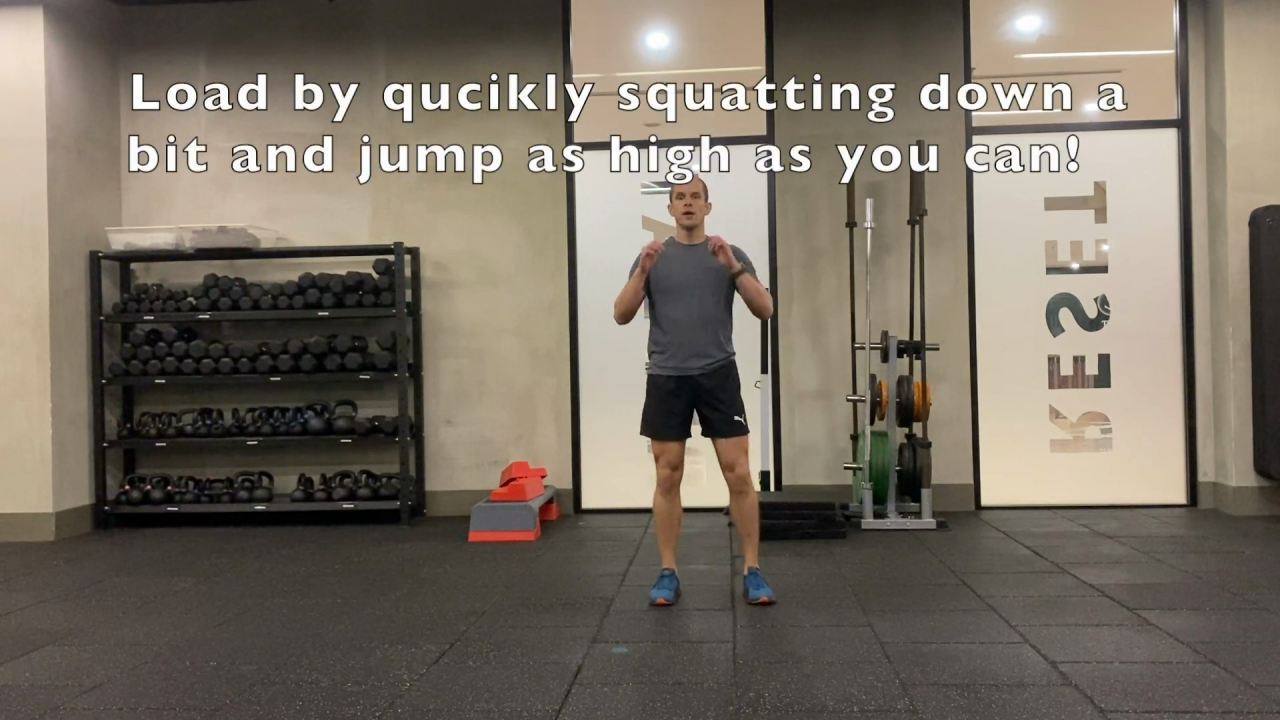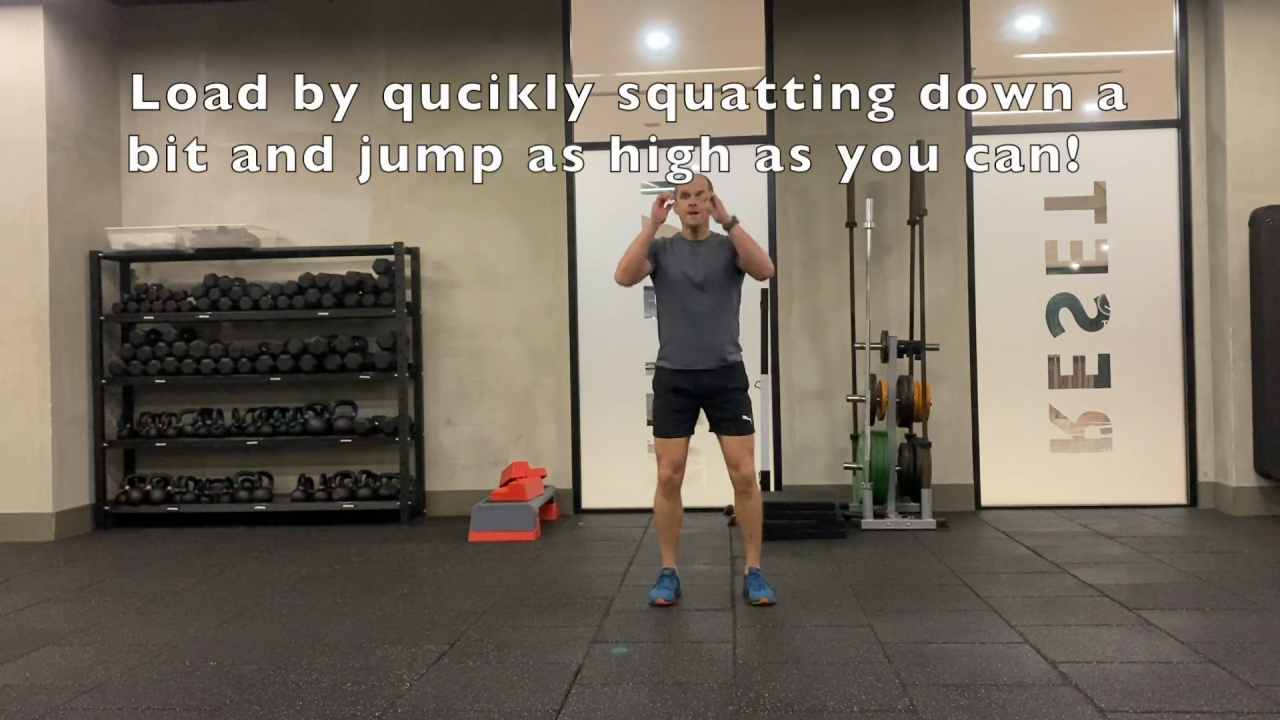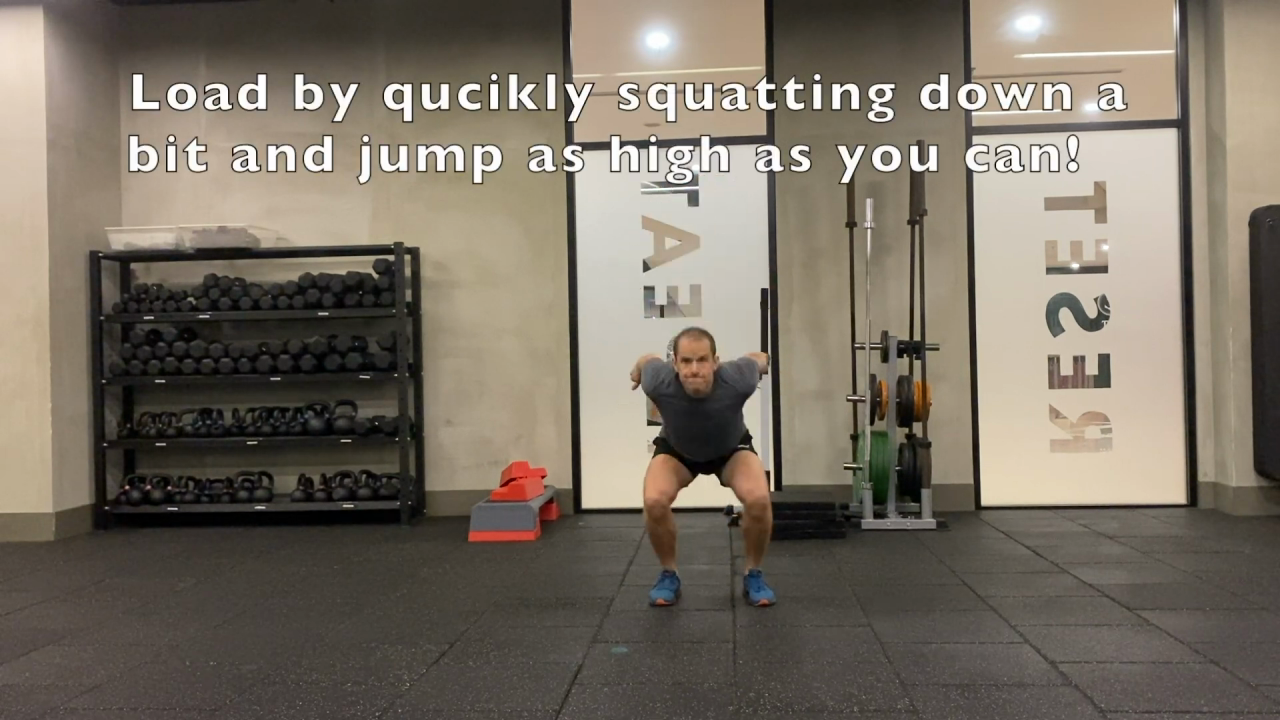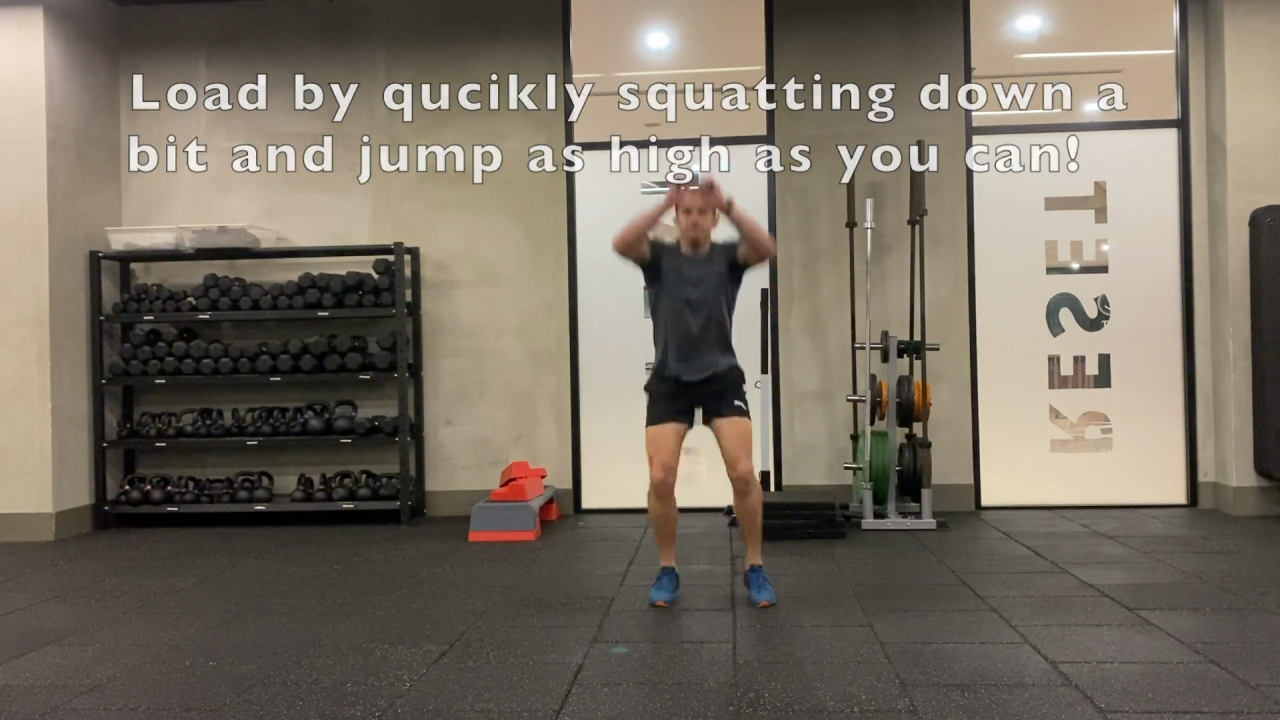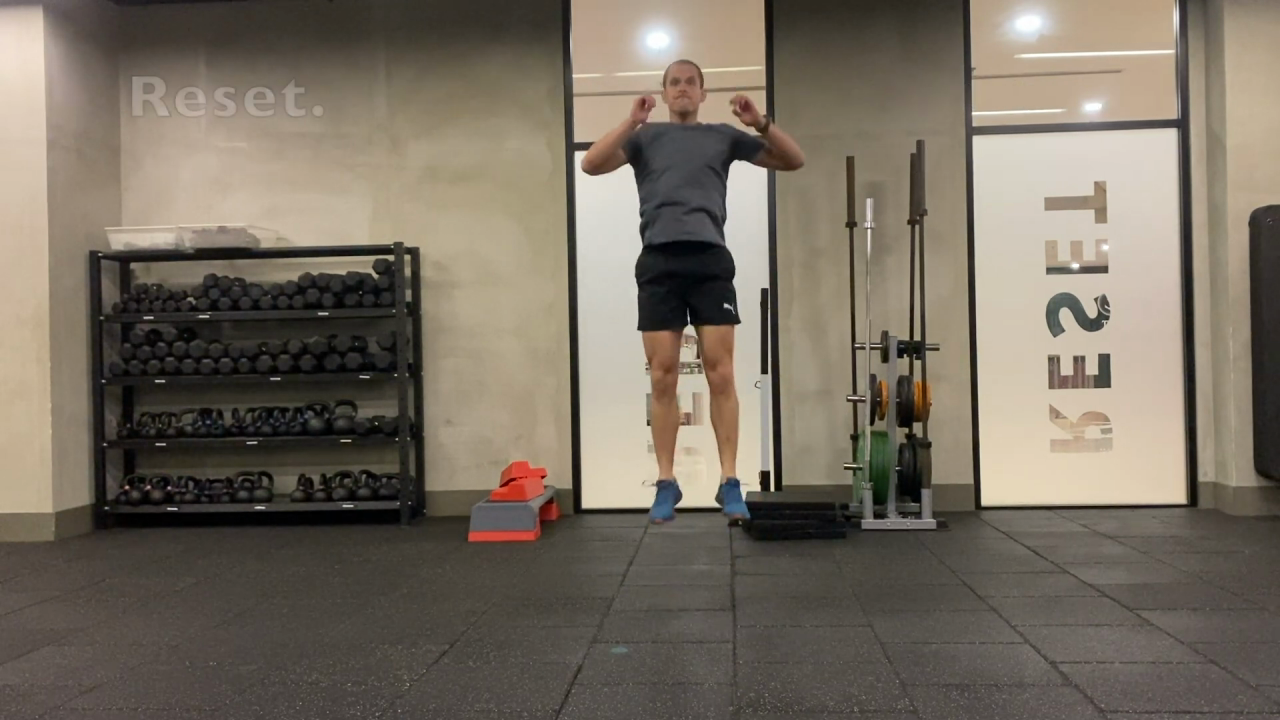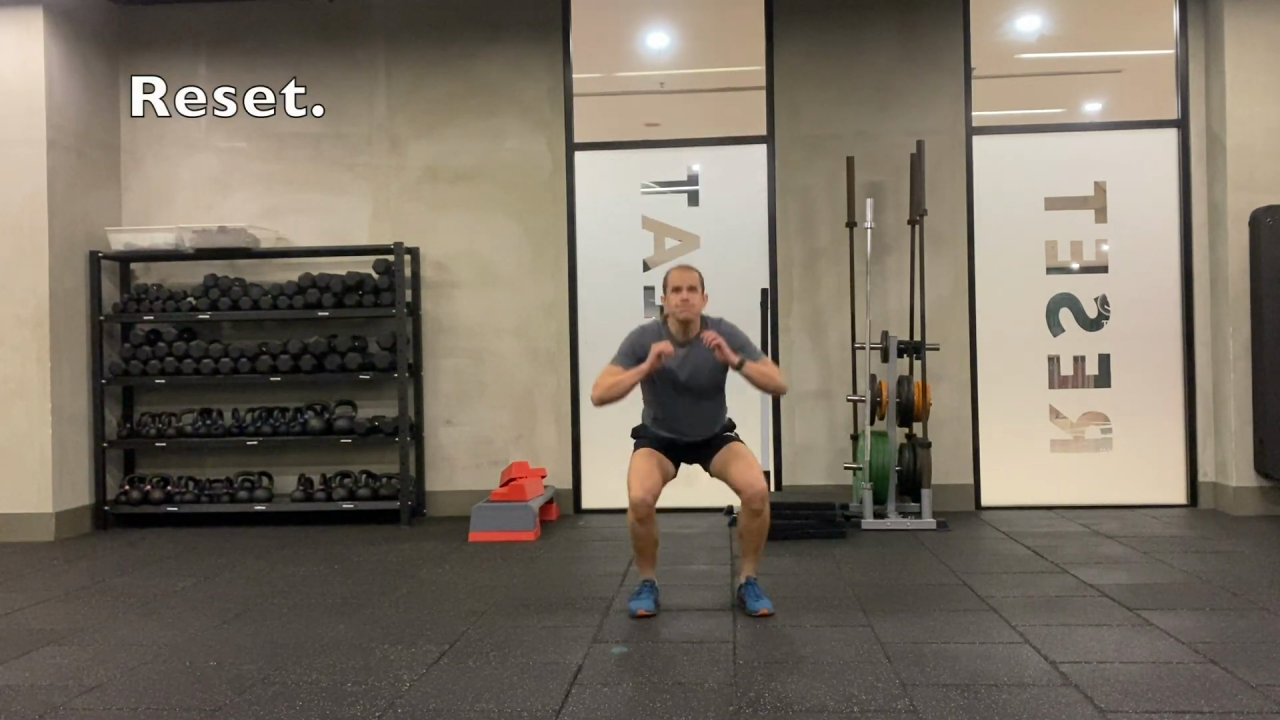
dt=0.4s
person 1, frame 1
left shoulder: (727, 255)
right shoulder: (653, 257)
left elbow: (764, 308)
right elbow: (622, 313)
left wrist: (735, 267)
right wrist: (641, 269)
left hip: (718, 375)
right hip: (666, 378)
left knee: (738, 476)
right knee: (667, 478)
left ankle: (752, 570)
right ankle: (668, 572)
person 1, frame 2
left shoulder: (732, 245)
right shoulder: (659, 247)
left elbow: (764, 270)
right elbow: (623, 277)
left wrist: (730, 221)
right wrist: (651, 225)
left hip: (727, 377)
right hip: (673, 380)
left knee: (744, 476)
right knee: (669, 479)
left ankle: (754, 571)
right ankle: (668, 572)
person 1, frame 3
left shoulder: (737, 379)
right shoulder: (661, 382)
left elbow: (754, 362)
right elbow: (648, 362)
left wrist: (761, 360)
right wrist: (638, 369)
left hip: (729, 448)
right hip: (677, 452)
left knee: (758, 498)
right knee: (655, 500)
left ankle: (753, 572)
right ankle: (669, 573)
person 1, frame 4
left shoulder: (729, 255)
right shoulder: (657, 255)
left elbow: (768, 249)
right elbow: (621, 245)
left wrist: (731, 209)
right wrist: (659, 209)
left hip: (720, 375)
right hip: (670, 378)
left knee: (743, 473)
right knee: (661, 477)
left ankle: (754, 567)
right ankle: (667, 567)
person 1, frame 5
left shoulder: (724, 136)
right shoulder: (643, 137)
left elbow: (793, 161)
right elbow: (590, 166)
left wrist: (760, 123)
right wrist: (630, 123)
left hip: (710, 261)
right hip: (659, 262)
left knee: (720, 375)
right knee: (663, 378)
left ankle: (730, 482)
right ankle: (666, 482)
person 1, frame 6
left shoulder: (725, 333)
right shoulder: (643, 338)
left elbow: (777, 384)
right elbow: (599, 394)
left wrist: (734, 359)
right wrist: (646, 366)
left hip: (713, 437)
right hip: (660, 439)
left knee: (755, 492)
right knee: (640, 500)
left ankle: (748, 580)
right ankle: (647, 581)
